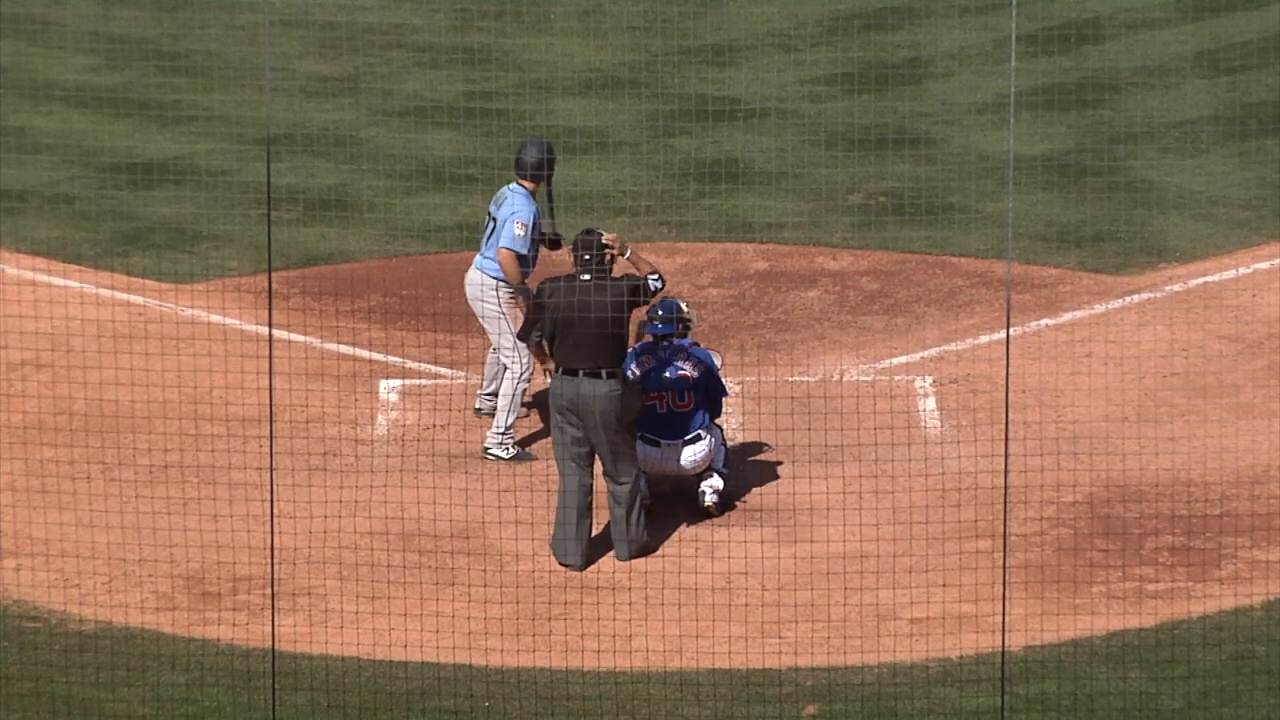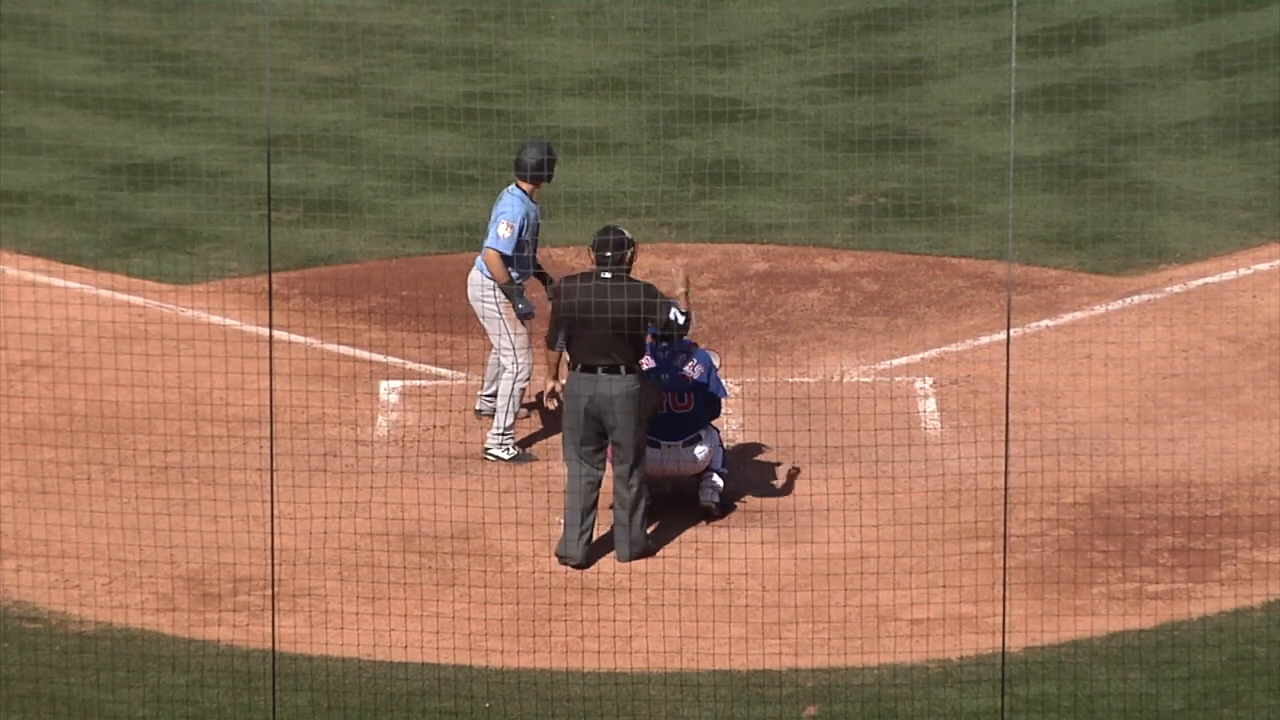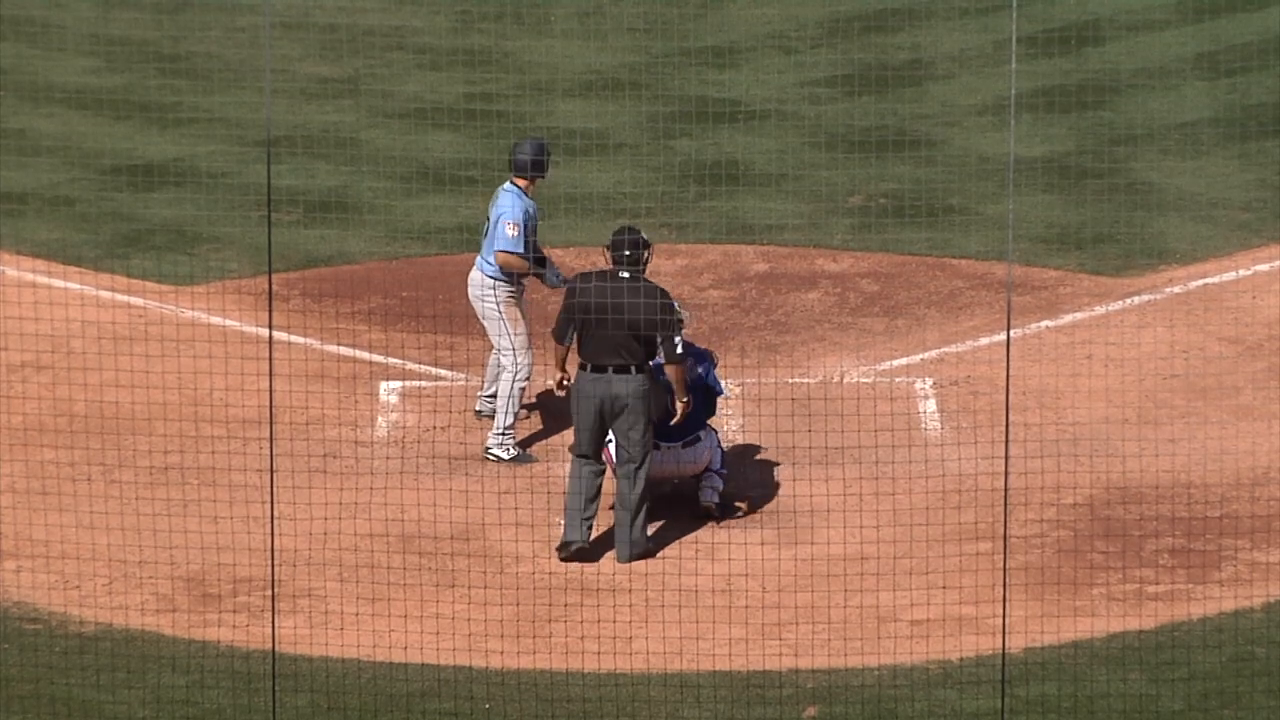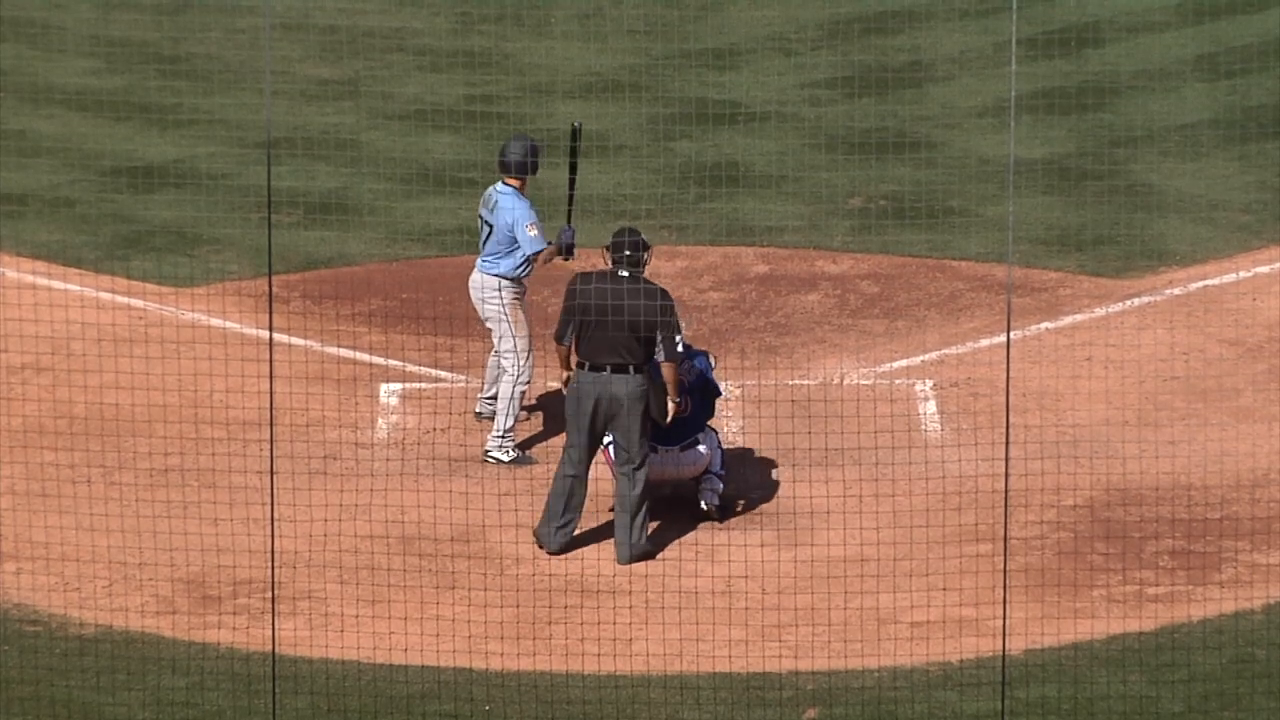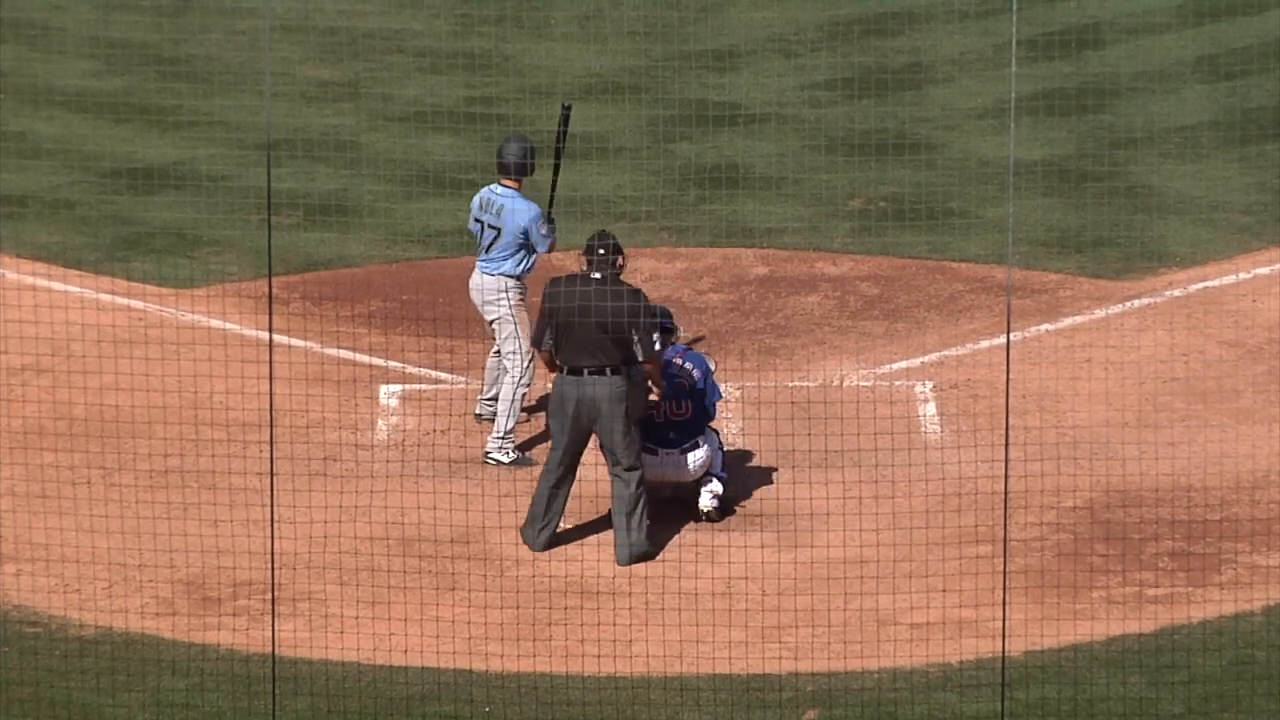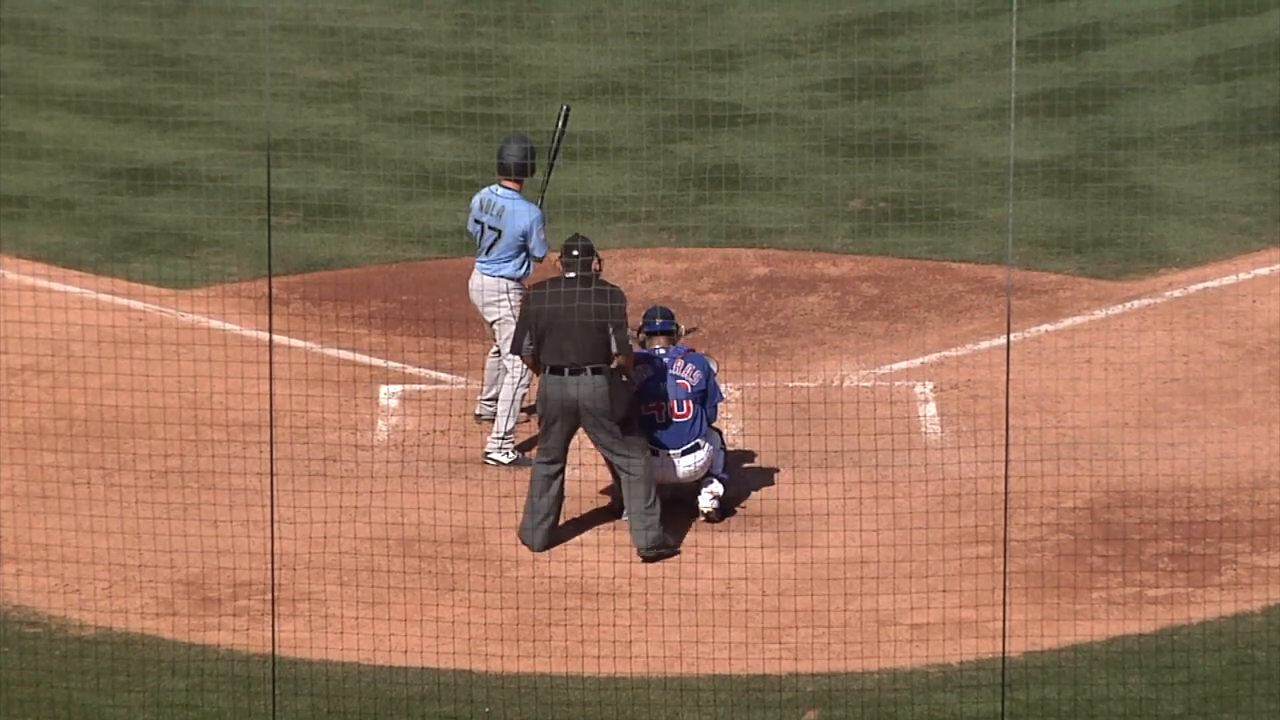
dt=0.3s
person 1, frame 1
left shoulder: (549, 290)
right shoulder: (622, 290)
left elbow: (530, 336)
right elbow: (656, 280)
left wrist: (546, 360)
right wrist: (628, 251)
left hip: (564, 387)
right hip: (608, 389)
left knee: (572, 471)
right knee: (622, 469)
left ankle: (571, 549)
right ankle: (629, 542)
person 1, frame 2
left shoulder: (568, 287)
right shoulder: (644, 293)
left elbow: (555, 342)
right elbow: (681, 323)
left wrist: (552, 379)
right wrist: (682, 291)
left hip: (581, 384)
right hip: (625, 386)
left knee: (582, 468)
right knee: (628, 467)
left ankle: (574, 546)
right ankle: (630, 542)
person 1, frame 3
left shoulder: (581, 285)
right shoulder: (657, 298)
left elbow: (563, 337)
right elbow: (671, 356)
left wrist: (560, 370)
right wrist: (680, 396)
left hip: (589, 382)
right hip: (634, 386)
left knee: (585, 460)
right knee: (632, 466)
left ankle: (575, 535)
right ankle: (630, 543)
person 1, frame 4
left shoulder: (582, 284)
right shoulder: (657, 297)
left elbow: (563, 338)
right elbow: (668, 356)
left wrist: (566, 370)
right wrist: (672, 396)
left hip: (587, 381)
right hip: (631, 386)
left knee: (574, 460)
right knee: (632, 467)
left ankle: (554, 534)
right ankle: (631, 545)
person 1, frame 5
left shoulder: (557, 288)
right shoulder: (633, 298)
left elbow: (543, 344)
right elbow: (647, 356)
left wrist: (556, 371)
right wrist: (656, 384)
left hip: (569, 385)
right hip: (614, 388)
left knee: (559, 463)
right knee: (626, 468)
left ankle: (538, 533)
right ankle: (630, 546)
person 1, frame 6
left shoulder: (536, 294)
right shoulder: (609, 294)
left elbow: (524, 350)
right elbow: (620, 353)
right wrist: (625, 372)
left hip: (553, 388)
right hip: (599, 388)
left knee: (548, 461)
right knee: (633, 459)
left ankle: (537, 532)
right ankle: (651, 538)
person 2, frame 1
left shoulder: (506, 193)
right shoulder: (525, 207)
right elbow: (506, 256)
left wrist: (541, 238)
right wrist: (528, 295)
left hip: (478, 278)
right hip: (495, 288)
left knee: (503, 344)
right knee: (520, 362)
left ankle: (488, 401)
right ankle: (499, 442)
person 2, frame 2
left shoulder: (522, 199)
right shoulder: (516, 208)
right elbow: (493, 255)
left wrist: (544, 278)
right wrist: (518, 297)
left hip: (492, 284)
right hip: (493, 288)
left knee: (506, 346)
right knee: (518, 362)
left ankle: (489, 402)
right ankle: (500, 442)
person 2, frame 3
left shoulder: (513, 195)
right shoulder: (514, 205)
left elbow: (524, 243)
right elbow: (505, 257)
left wrist: (546, 264)
right wrist: (541, 273)
left hip: (494, 283)
right hip: (495, 288)
left knee: (506, 347)
right knee: (517, 362)
left ankle: (488, 403)
right ankle: (500, 443)
person 2, frame 4
left shoulder: (492, 194)
right shoulder: (520, 208)
right elbow: (542, 256)
left wrist: (554, 245)
right wrist: (563, 241)
left hip: (484, 278)
right hip: (501, 288)
left knee: (505, 347)
right knee: (518, 364)
left ankle: (488, 405)
right ankle: (499, 445)
person 2, frame 5
left shoulder: (482, 196)
right shoulder: (528, 210)
right elbow: (547, 247)
right wrist: (549, 230)
left hip: (481, 279)
right hip: (504, 288)
left knee: (503, 347)
right knee: (519, 365)
left ankle: (489, 407)
right ankle: (500, 446)
person 2, frame 6
left shoulder: (481, 198)
right shoulder: (529, 212)
right elbow: (539, 256)
left hip: (480, 280)
right hip: (505, 289)
left knee: (502, 347)
right knee: (519, 366)
left ankle: (487, 406)
right ankle: (499, 447)
person 3, frame 1
left shoulder: (634, 357)
right shoulder: (702, 356)
right elbow: (715, 411)
left hip: (647, 455)
right hip: (696, 456)
right knee: (714, 432)
right ankle: (710, 494)
person 3, frame 2
right shoulder: (700, 357)
right elbow: (714, 412)
left hip: (648, 458)
right hip: (696, 457)
right knee: (711, 435)
right ankle: (711, 495)
person 3, frame 3
right shoulder: (700, 357)
right elbow: (709, 411)
right hip: (694, 458)
left knee: (613, 433)
right knee: (709, 435)
right ankle: (710, 496)
person 3, frame 4
right shoulder: (698, 360)
right elbow: (708, 412)
right hip: (693, 461)
left knee: (611, 435)
right knee: (709, 436)
right ankle: (710, 499)
person 3, frame 5
right shoulder: (698, 361)
right elbow: (708, 415)
left hip: (647, 465)
right hip: (694, 463)
right knee: (710, 437)
right ankle: (709, 498)
person 3, frame 6
left shoulder: (632, 366)
right shoulder: (699, 362)
right elbow: (711, 416)
left hip: (649, 465)
right hip: (696, 463)
right knee: (713, 436)
right ankle: (710, 499)
